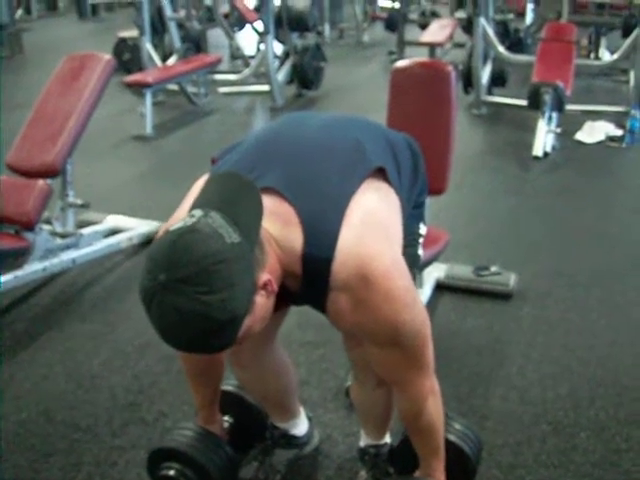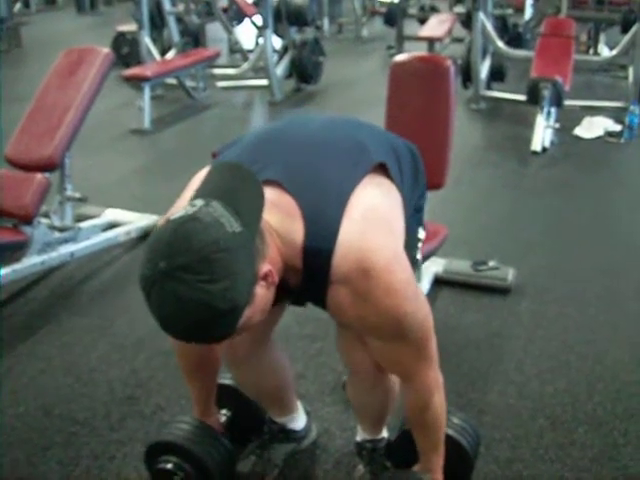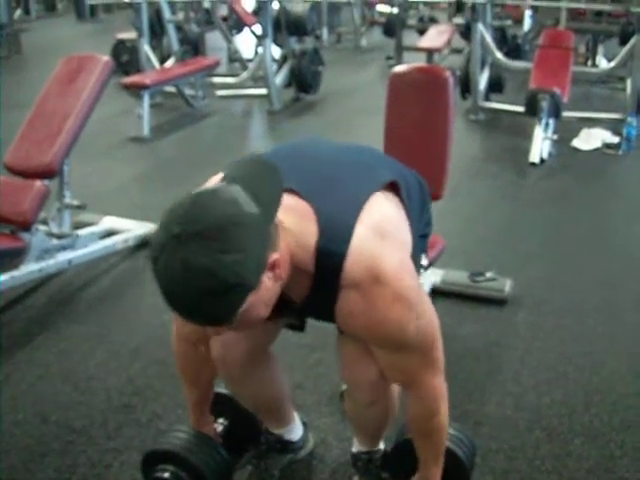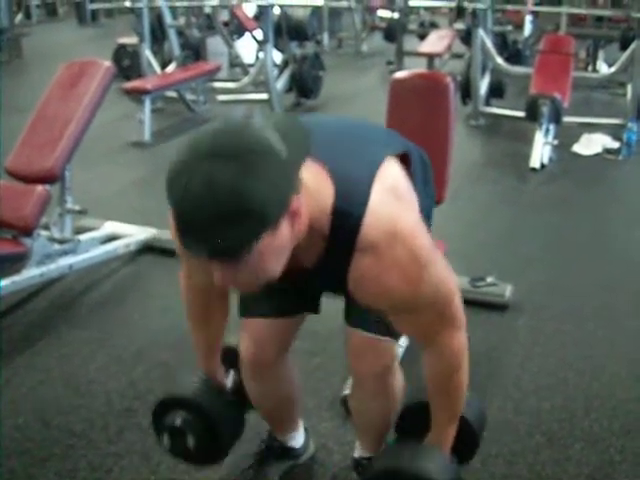
dt=0.4s
person 1, frame 1
left shoulder: (363, 272)
right shoulder: (181, 243)
left elbow: (416, 383)
right elbow: (197, 338)
right wrist: (208, 420)
left knee: (369, 354)
right knee: (245, 348)
left ankle: (376, 449)
right ankle: (292, 432)
person 1, frame 2
left shoulder: (365, 267)
right shoulder: (185, 235)
left elbow: (420, 375)
right elbow: (194, 333)
right wrist: (204, 415)
left knee: (364, 356)
right knee: (238, 346)
left ankle: (372, 443)
right ankle: (289, 426)
person 1, frame 3
left shoulder: (372, 277)
right shoulder: (203, 237)
left elbow: (425, 381)
right elbow: (192, 338)
right wrist: (200, 424)
left knee: (366, 371)
right knee: (231, 353)
right ankle: (287, 437)
person 1, frame 4
left shoulder: (387, 238)
right shoulder: (201, 204)
left elbow: (446, 337)
right elbow: (202, 297)
left wrist: (439, 449)
right wrist: (211, 376)
left hip: (371, 239)
left knee: (371, 358)
right knee: (257, 354)
right ankle: (289, 443)
